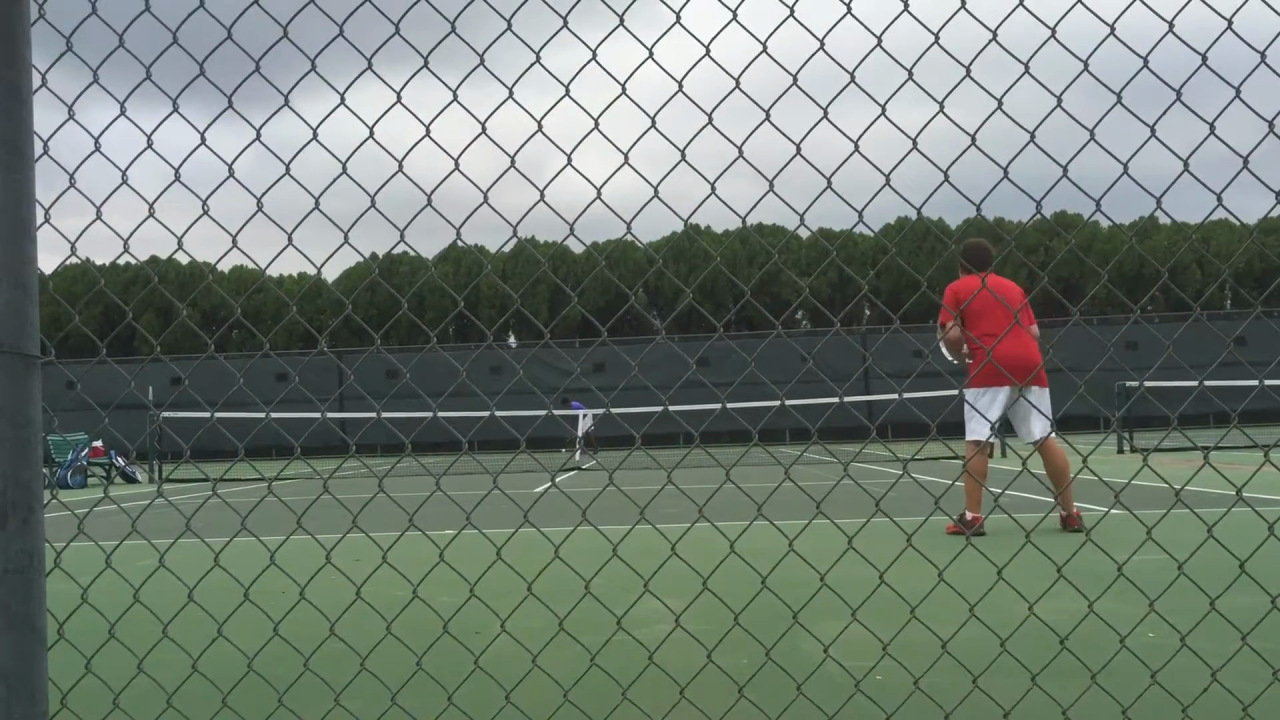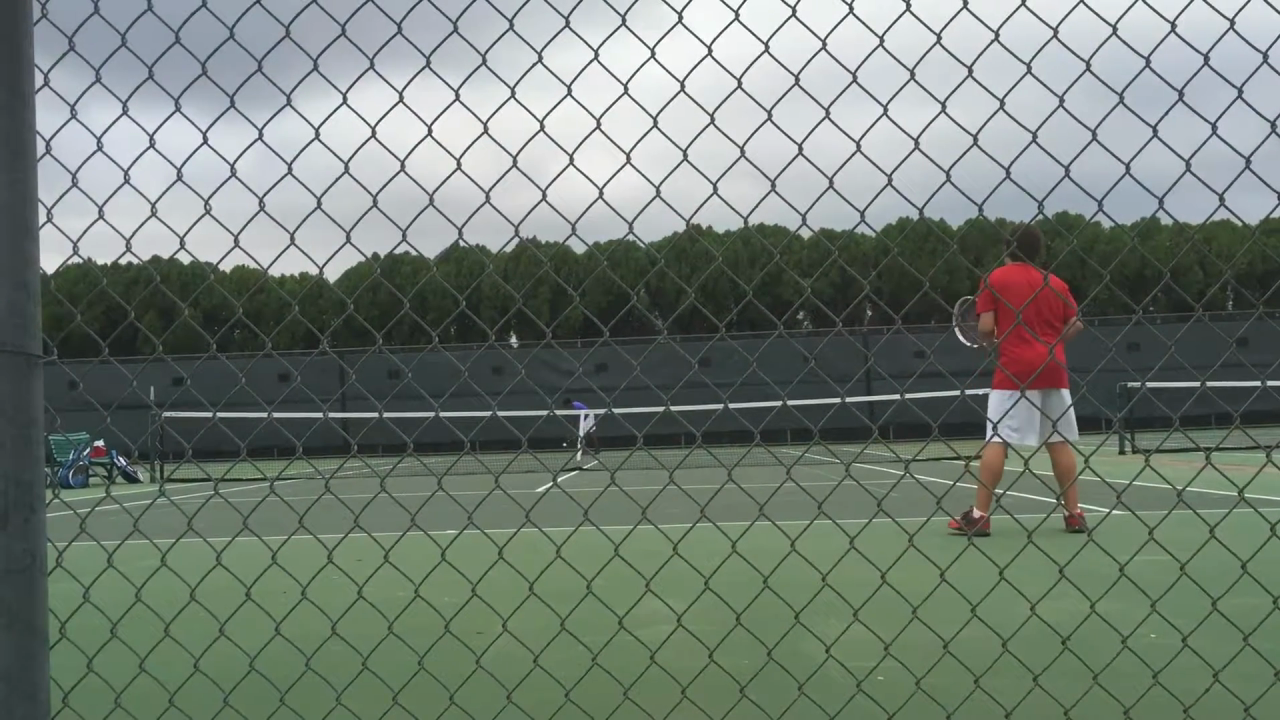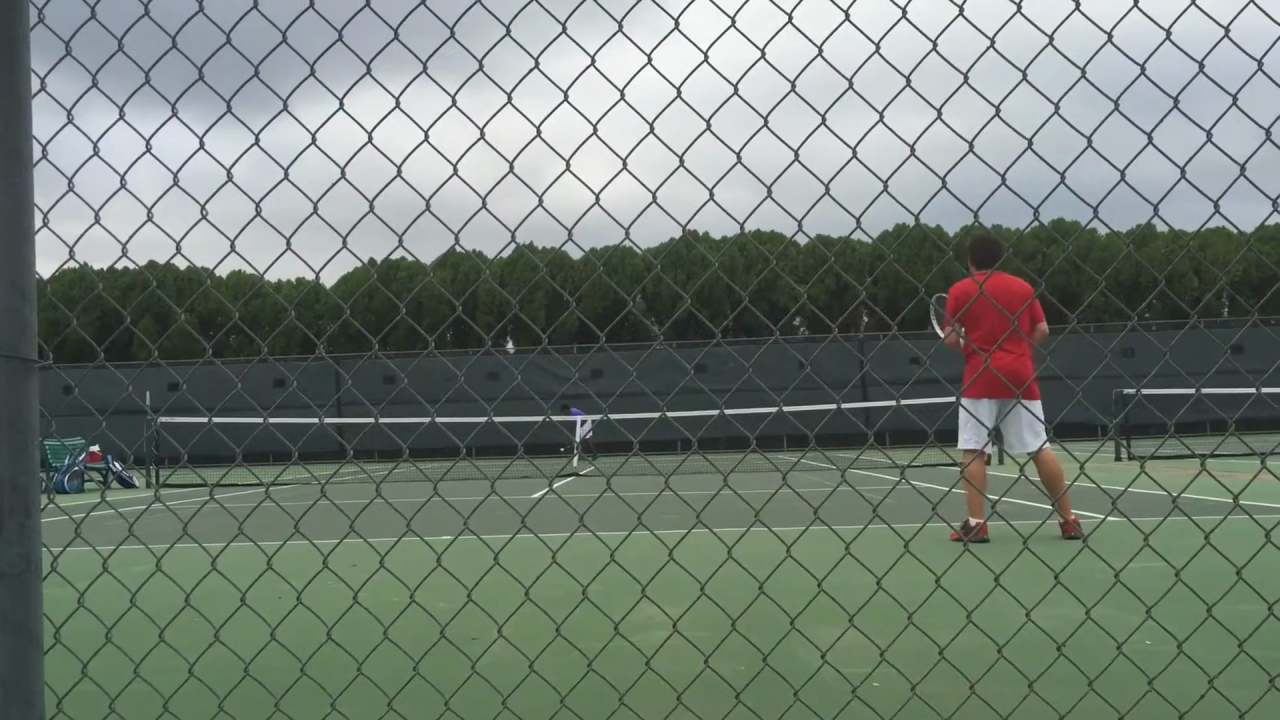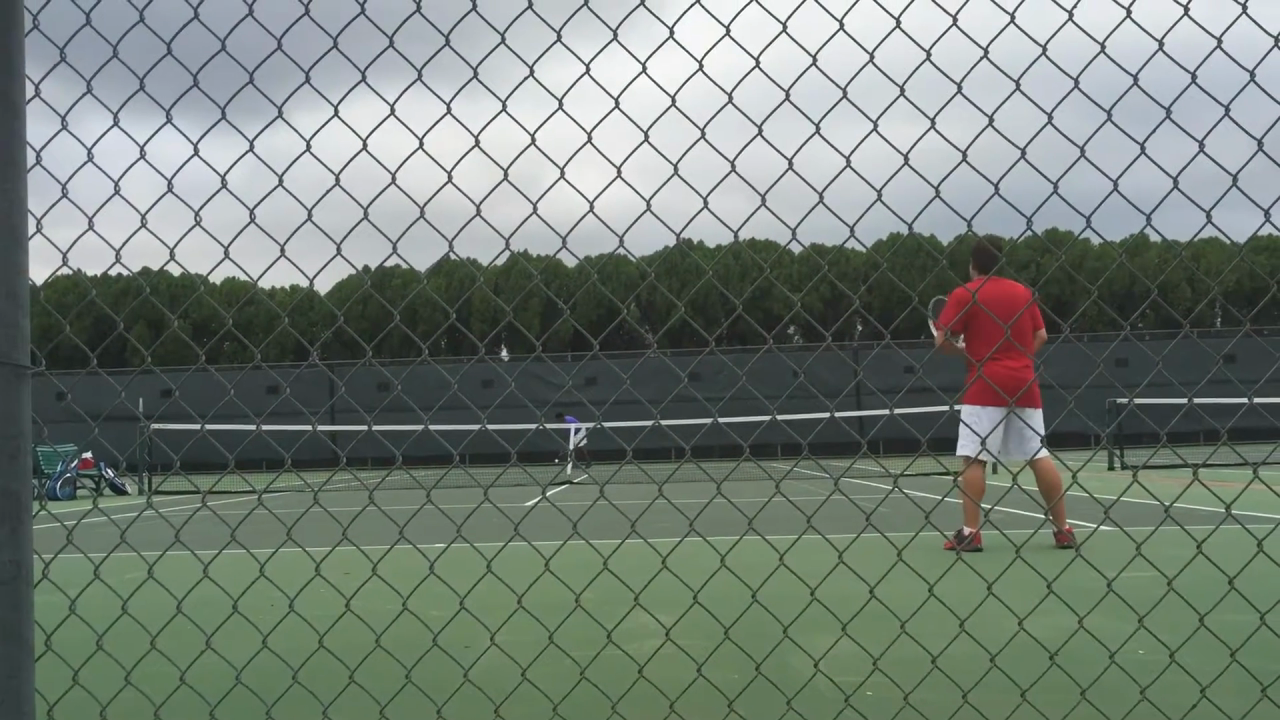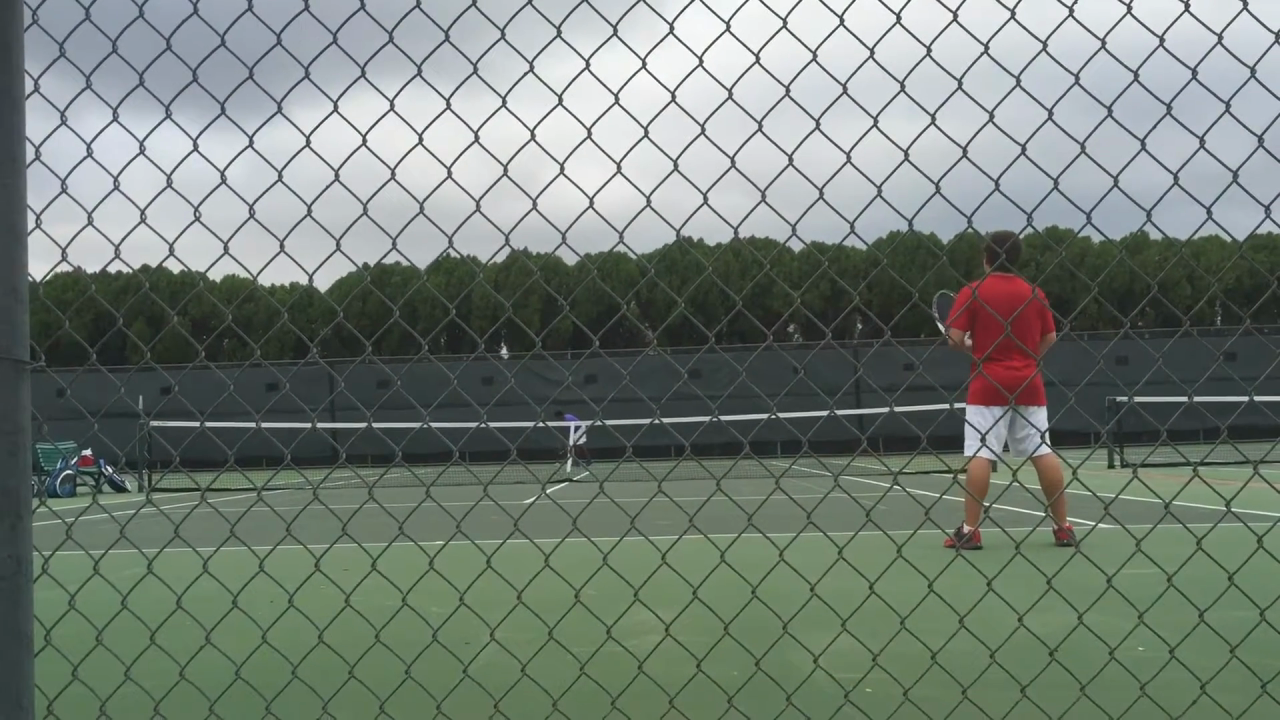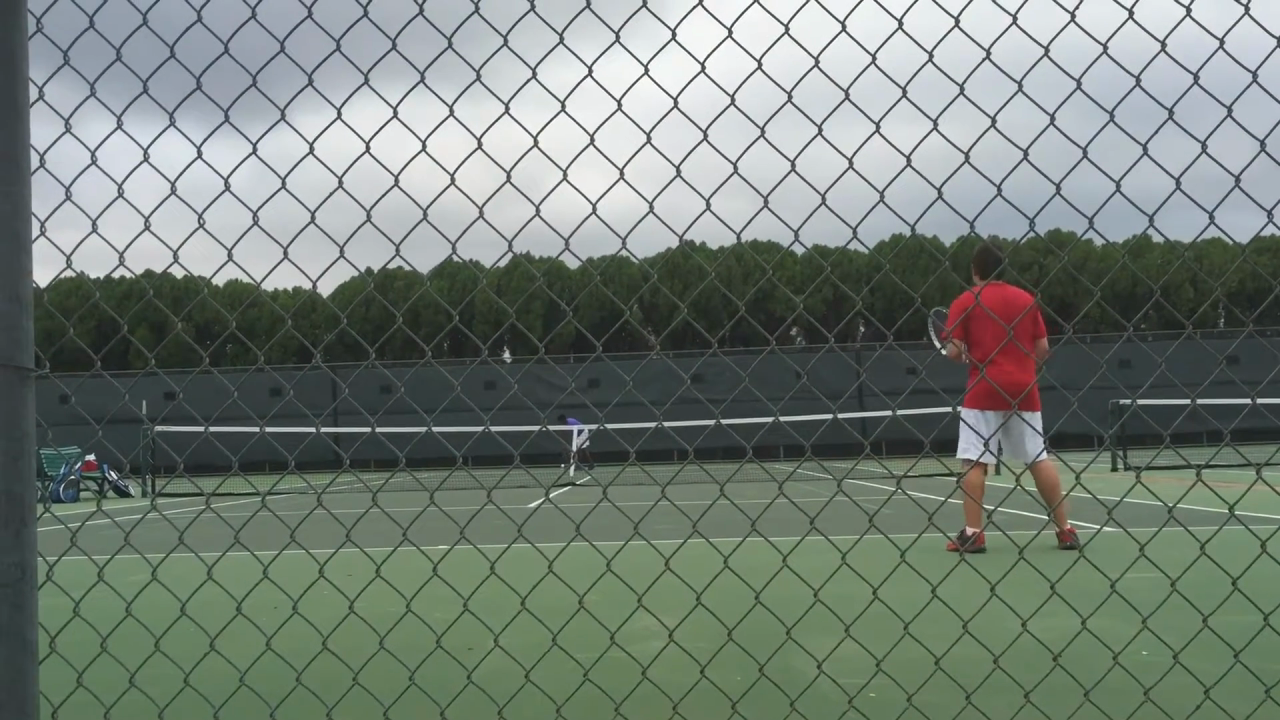
dt=0.5s
person 1, frame 1
left shoulder: (956, 289)
right shoulder: (1013, 287)
left elbow: (953, 334)
right elbow: (1034, 332)
left wrist: (959, 353)
left hip: (990, 369)
right hip: (1030, 364)
left knee: (977, 441)
right knee: (1045, 439)
left ankle: (972, 516)
right ankle: (1070, 512)
person 1, frame 2
left shoulder: (993, 279)
right shoulder: (1055, 283)
left elbow: (985, 327)
right elbow: (1075, 325)
left wrist: (993, 339)
left hip: (1013, 370)
right hip: (1052, 370)
left knee: (997, 441)
right knee: (1060, 440)
left ankle: (979, 515)
right ankle: (1073, 513)
person 1, frame 3
left shoulder: (960, 290)
right shoulder: (1023, 287)
left elbow: (951, 338)
right elbow: (1042, 331)
left hip: (982, 379)
right hip: (1021, 377)
left knee: (974, 449)
right knee: (1040, 448)
left ankle: (976, 523)
right ankle: (1068, 519)
person 1, frame 4
left shoulder: (964, 295)
right shoulder: (1024, 293)
left elbow: (942, 340)
right elbow: (1041, 337)
left wrist: (963, 349)
left hip: (985, 386)
right hip: (1024, 384)
left knee: (975, 457)
right knee: (1040, 455)
left ankle: (970, 532)
right ankle: (1063, 529)
person 1, frame 5
left shoulder: (972, 292)
right shoulder: (1034, 293)
left elbow: (955, 338)
right elbow: (1050, 339)
left hip: (987, 385)
right hip: (1028, 384)
left knee: (980, 454)
right knee: (1043, 452)
left ankle: (970, 530)
right ankle: (1063, 527)
person 1, frame 6
left shoulder: (965, 302)
right shoulder: (1025, 299)
left elbow: (952, 350)
right elbow: (1042, 347)
left hip: (985, 390)
right hip: (1023, 389)
left knee: (972, 460)
right knee: (1038, 458)
left ankle: (973, 532)
right ankle: (1065, 529)
